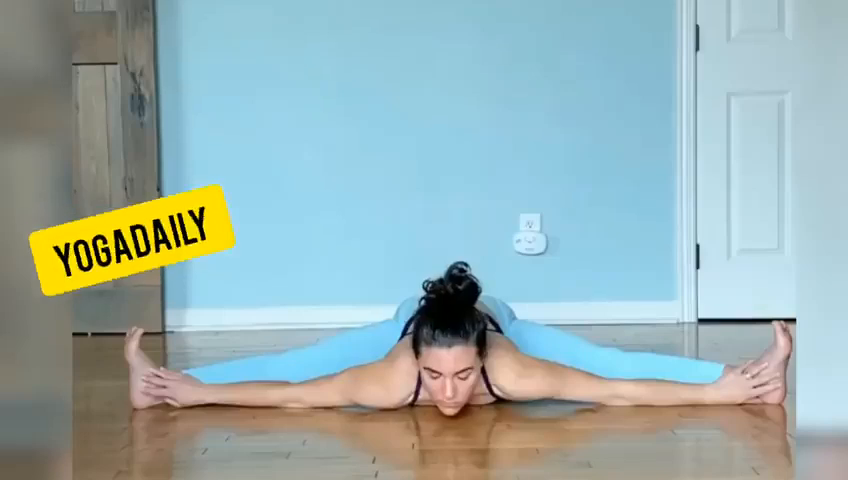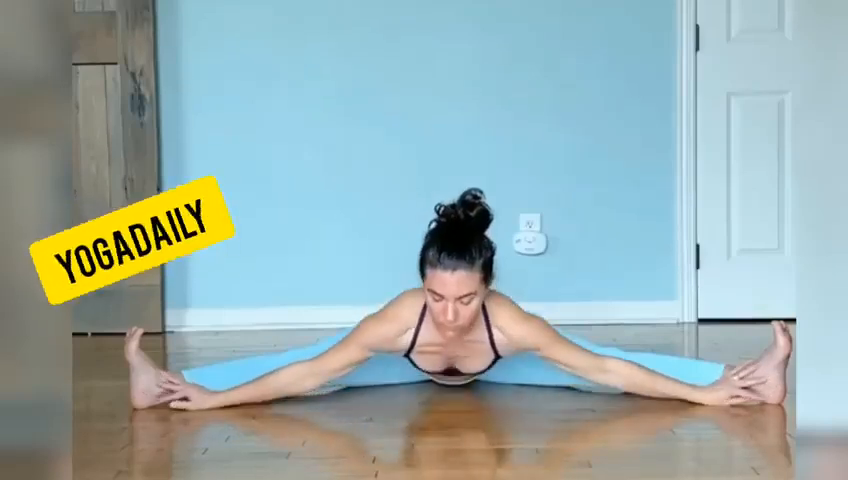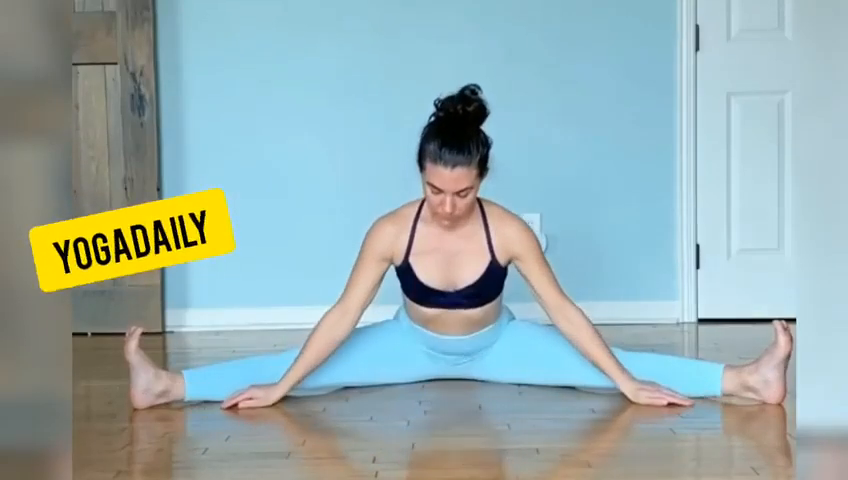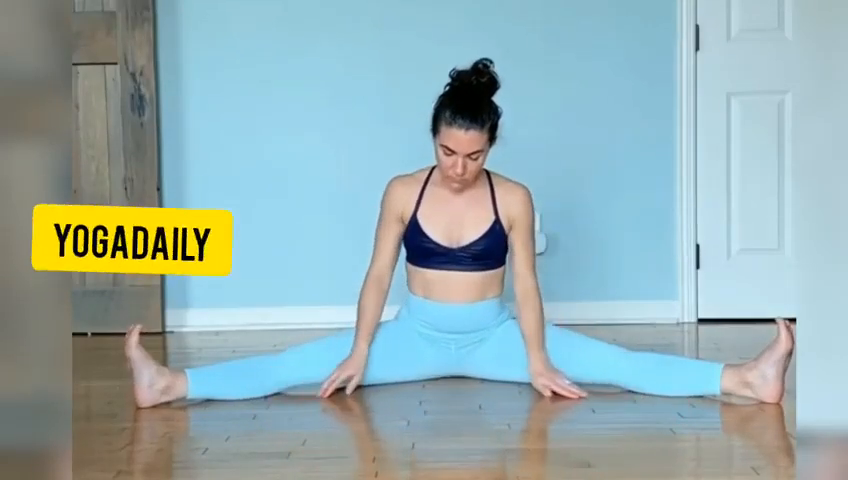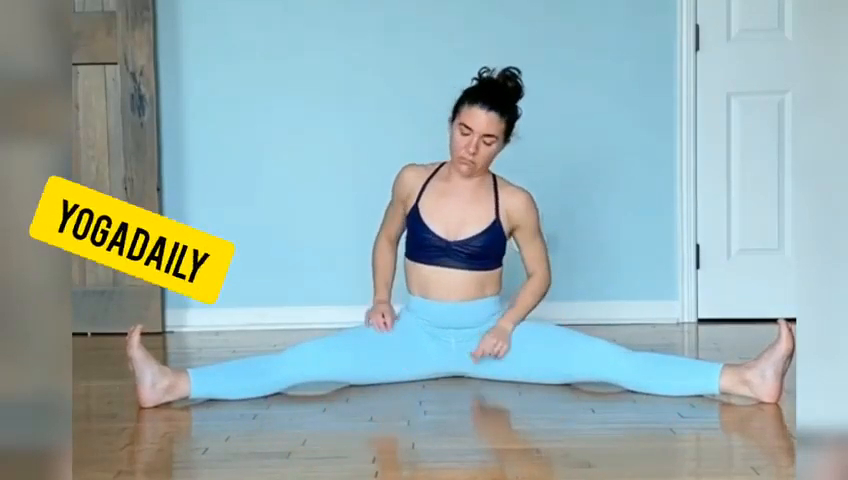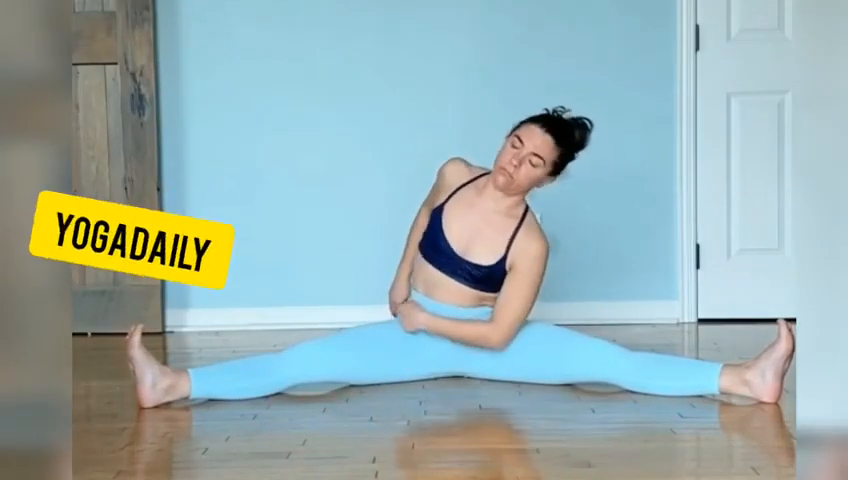
dt=0.7s
person 1, frame 1
left shoulder: (511, 371)
right shoulder: (391, 379)
left elbow: (622, 384)
right elbow: (290, 387)
left wrist: (721, 391)
right wrist: (196, 392)
left hip: (500, 321)
right hip: (407, 322)
left knee: (607, 356)
right knee: (300, 359)
left ankle: (746, 380)
right ankle: (170, 382)
person 1, frame 2
left shoulder: (510, 322)
right shoulder: (397, 320)
left elbow: (605, 366)
right elbow: (305, 371)
left wrist: (701, 393)
right wrist: (215, 398)
left hip: (495, 362)
right hip: (411, 363)
left knee: (586, 362)
right knee: (300, 355)
right ankle: (169, 382)
person 1, frame 3
left shoulder: (507, 230)
right shoulder: (392, 230)
left elbow: (563, 312)
right elbow: (343, 316)
left wrist: (628, 384)
right wrist: (280, 385)
left hip: (494, 346)
right hip: (412, 346)
left knee: (595, 367)
right knee: (315, 370)
person 1, frame 4
left shoulder: (513, 197)
right shoulder: (402, 191)
left elbow: (527, 285)
right elbow: (377, 276)
left wrist: (537, 356)
right wrist: (360, 350)
left hip: (492, 335)
right hip: (415, 335)
left knee: (606, 363)
right knee: (300, 365)
left ankle: (744, 379)
right ankle: (171, 383)
person 1, frame 5
left shoulder: (514, 202)
right shoulder: (412, 180)
left elbow: (540, 275)
right elbow: (385, 241)
left wrist: (509, 324)
right wrist: (380, 298)
left hip: (489, 333)
right hip: (416, 332)
left knee: (603, 360)
right knee: (302, 363)
left ankle: (742, 379)
right ankle: (175, 384)
person 1, frame 6
left shoulder: (530, 241)
right shoulder: (455, 174)
left elbow: (499, 336)
left wrist: (426, 320)
right wrist: (401, 276)
left hip: (482, 342)
right hip: (415, 332)
left knee: (608, 361)
right knee: (301, 363)
left ankle: (743, 380)
right ankle: (174, 383)
